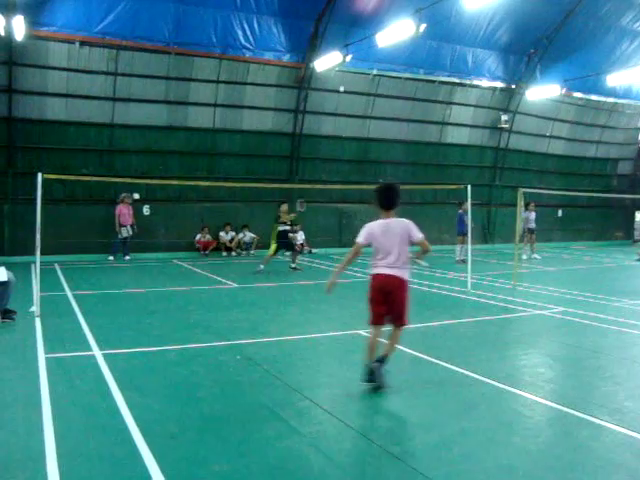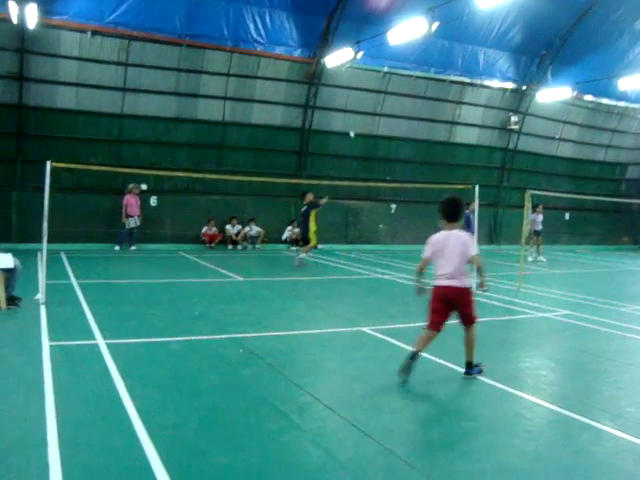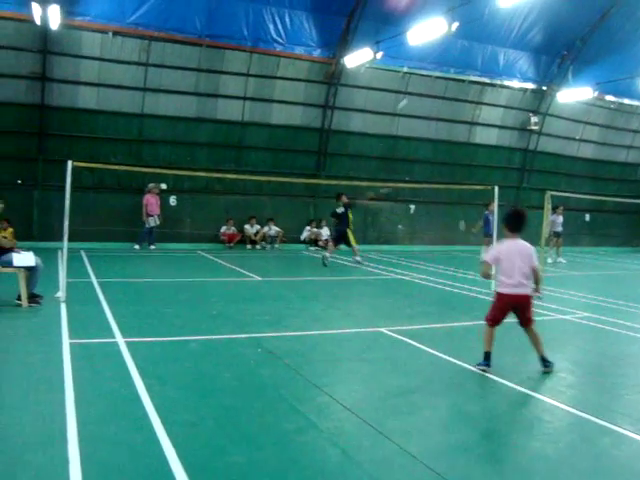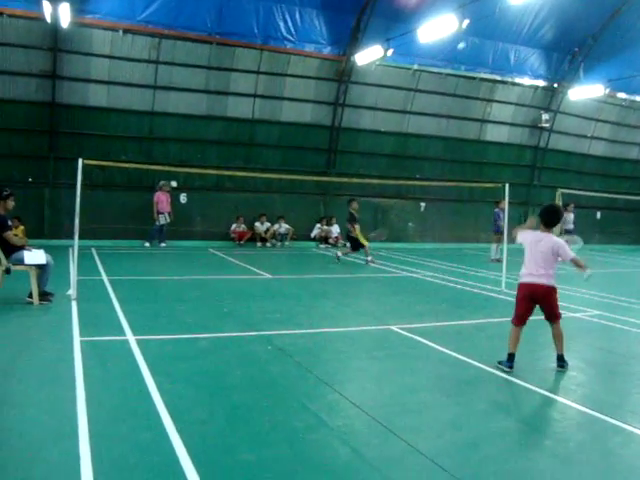
dt=0.3s
person 1, frame 1
left shoulder: (371, 227)
right shoulder: (406, 225)
left elbow: (354, 252)
right elbow: (426, 248)
left wrist: (335, 274)
right wrist: (417, 256)
left hip: (378, 278)
right hip: (398, 281)
left knee: (377, 327)
right knee: (397, 327)
left ankle: (371, 370)
right ankle: (379, 363)
person 1, frame 2
left shoulder: (434, 239)
right shoulder: (466, 237)
left elbow: (422, 266)
right elbow: (477, 263)
left wrist: (419, 282)
right wrist: (482, 279)
left hip: (440, 288)
right hip: (462, 288)
left knee: (432, 329)
right knee: (469, 326)
left ankle: (411, 359)
right ankle: (470, 366)
person 1, frame 3
left shoulder: (498, 247)
right shoulder: (528, 248)
left elbow: (485, 272)
right elbow: (536, 274)
left wrist: (488, 276)
right wrist: (537, 287)
left hip: (504, 294)
right hip: (524, 295)
left knee: (490, 324)
right knee: (529, 328)
left ankle: (487, 360)
right ankle: (544, 361)
person 1, frame 4
left shoulder: (529, 236)
right shoulder: (558, 242)
left elbow: (516, 234)
right elbow: (576, 262)
left wrist: (528, 225)
right wrist: (583, 266)
left hip: (526, 285)
right hip: (546, 288)
left knee: (517, 324)
right knee: (555, 323)
left ankle: (509, 360)
right ankle: (560, 359)
